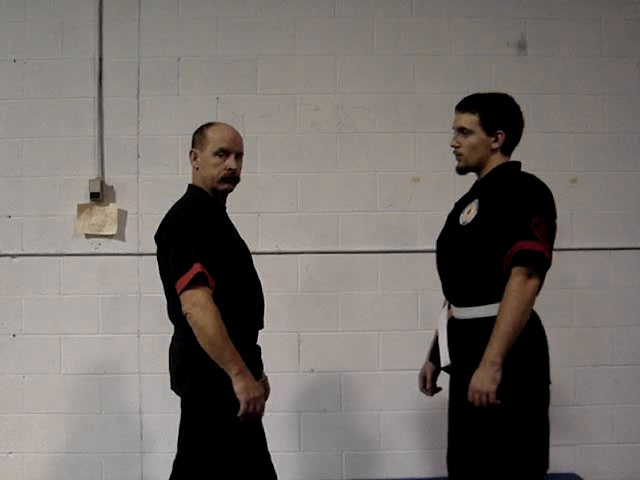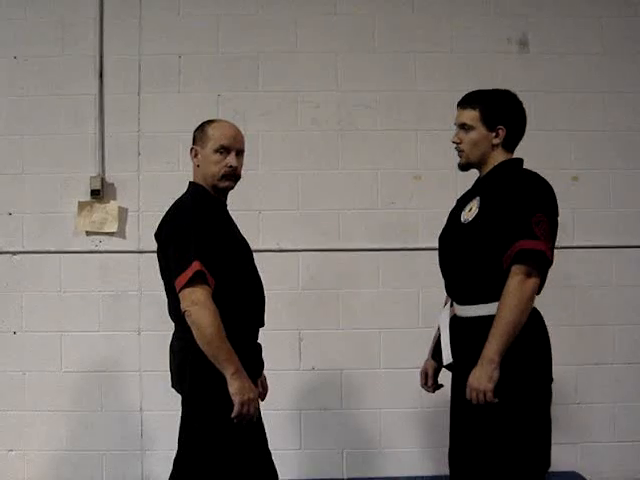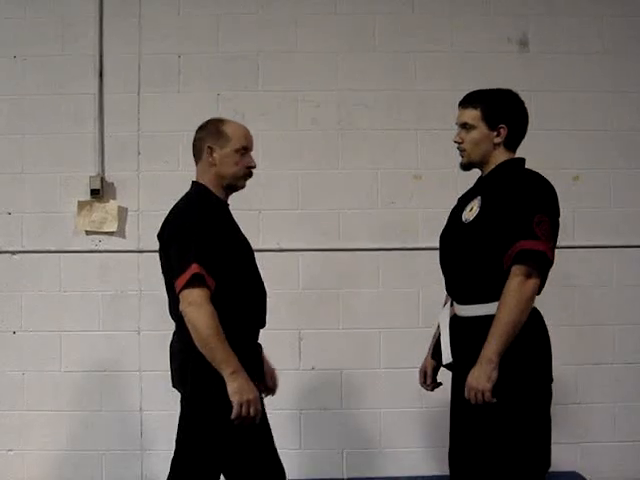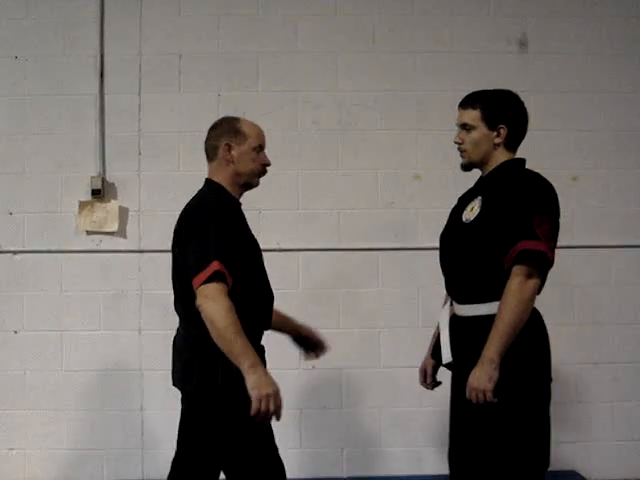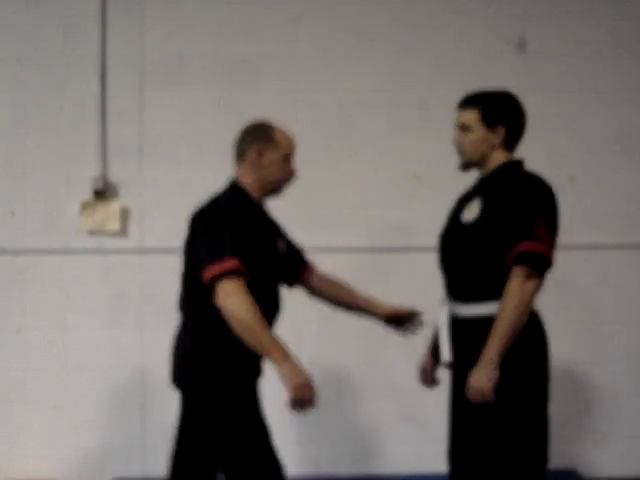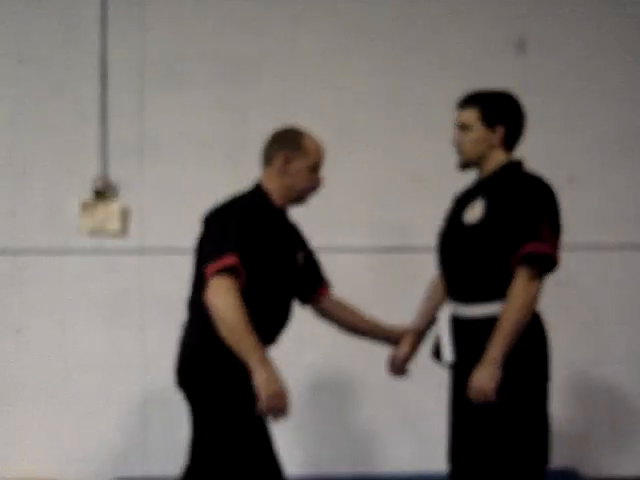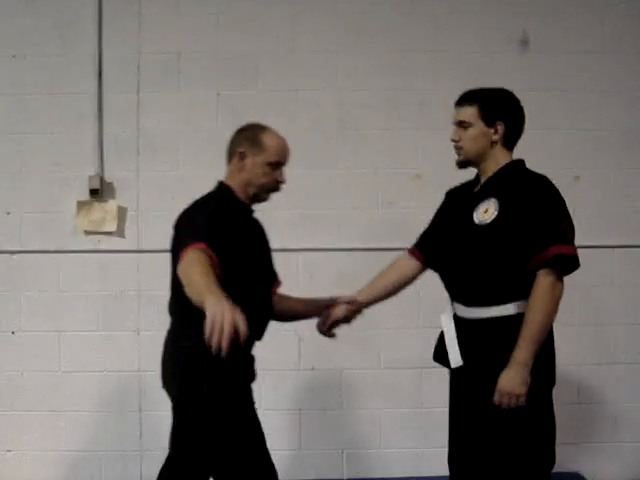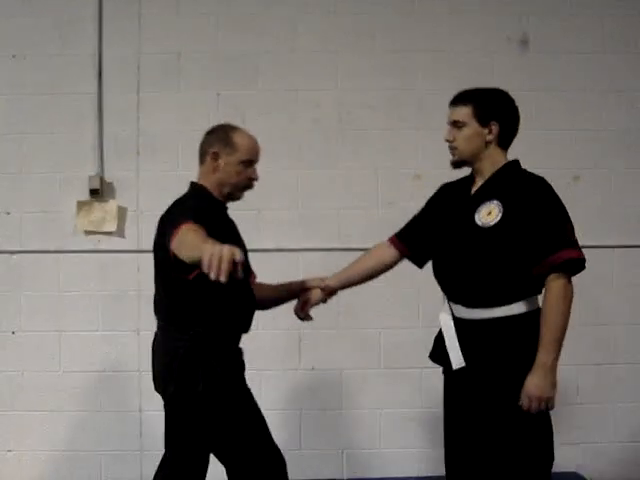
dt=0.3s
person 1, frame 1
left shoulder: (523, 192)
right shoulder: (472, 199)
left elbow: (525, 280)
left wrist: (492, 363)
right wrist: (437, 354)
left hip: (504, 354)
right hip: (470, 350)
person 1, frame 2
left shoulder: (525, 189)
right shoulder: (475, 194)
left elbow: (524, 278)
left wrist: (490, 361)
right wrist: (438, 351)
left hip: (507, 352)
right hip: (472, 347)
person 1, frame 3
left shoulder: (527, 189)
right shoulder: (476, 194)
left elbow: (524, 279)
left wrist: (489, 361)
right wrist: (437, 349)
left hip: (507, 352)
right hip: (472, 346)
person 1, frame 4
left shoulder: (527, 189)
right shoulder: (475, 195)
left elbow: (525, 279)
left wrist: (490, 360)
right wrist: (436, 348)
left hip: (505, 351)
right hip: (471, 346)
person 1, frame 5
left shoulder: (525, 191)
right shoulder: (473, 195)
left elbow: (524, 279)
left wrist: (490, 361)
right wrist: (436, 346)
left hip: (505, 351)
right hip: (471, 346)
person 1, frame 6
left shoulder: (525, 192)
right shoulder: (467, 199)
left elbow: (528, 279)
right elbow: (447, 277)
left wrist: (493, 360)
right wrist: (413, 336)
left hip: (507, 347)
right hip: (470, 347)
person 1, frame 7
left shoulder: (532, 192)
right shoulder: (459, 198)
left elbow: (549, 279)
right elbow: (415, 259)
left wrist: (521, 364)
right wrist: (354, 305)
left hip: (510, 349)
right hip: (467, 350)
person 1, frame 8
left shoulder: (529, 193)
right shoulder: (450, 197)
left elbow: (558, 280)
right elbow: (394, 248)
left wrist: (545, 367)
right wrist: (328, 286)
left hip: (511, 348)
right hip: (462, 349)
person 2, frame 1
left shoulder: (212, 216)
right shoulder: (188, 219)
right elbow: (197, 305)
left wrist: (248, 368)
right wrist: (240, 374)
left hip: (214, 369)
right hip: (213, 370)
person 2, frame 2
left shoulder: (214, 214)
right shoulder: (188, 217)
right elbow: (195, 304)
left wrist: (248, 366)
right wrist: (235, 374)
left hip: (215, 368)
right hip: (214, 370)
person 2, frame 3
left shoulder: (214, 214)
right shoulder: (191, 218)
right elbow: (194, 305)
left wrist: (253, 361)
right wrist: (235, 376)
left hip: (213, 368)
right hip: (215, 371)
person 2, frame 4
left shoulder: (223, 211)
right shoulder: (209, 214)
left elbow: (243, 295)
right elbow: (211, 300)
left wrist: (295, 329)
right wrist: (255, 370)
left hip: (207, 365)
right hip: (215, 368)
person 2, frame 5
left shoulder: (259, 221)
right shoulder: (222, 215)
left elbow: (311, 278)
right elbow: (230, 296)
left wrist: (379, 310)
right wrist: (285, 364)
left hip: (210, 361)
right hip: (215, 364)
person 2, frame 6
left shoulder: (287, 234)
right shoulder: (236, 216)
left elbow: (324, 301)
right elbow: (219, 293)
left wrist: (387, 333)
right wrist: (262, 367)
left hip: (225, 365)
right hip: (214, 365)
person 2, frame 7
left shoulder: (249, 226)
right shoulder: (208, 215)
left elbow: (267, 301)
right elbow: (193, 263)
left wrist: (325, 307)
right wrist: (217, 301)
left hip: (215, 366)
right hip: (203, 365)
person 2, frame 8
left shoulder: (214, 214)
right shoulder: (190, 209)
left elbow: (244, 293)
right elbow: (184, 239)
left wrist: (299, 288)
right wrist: (212, 249)
left hip: (189, 357)
right hip: (199, 361)
